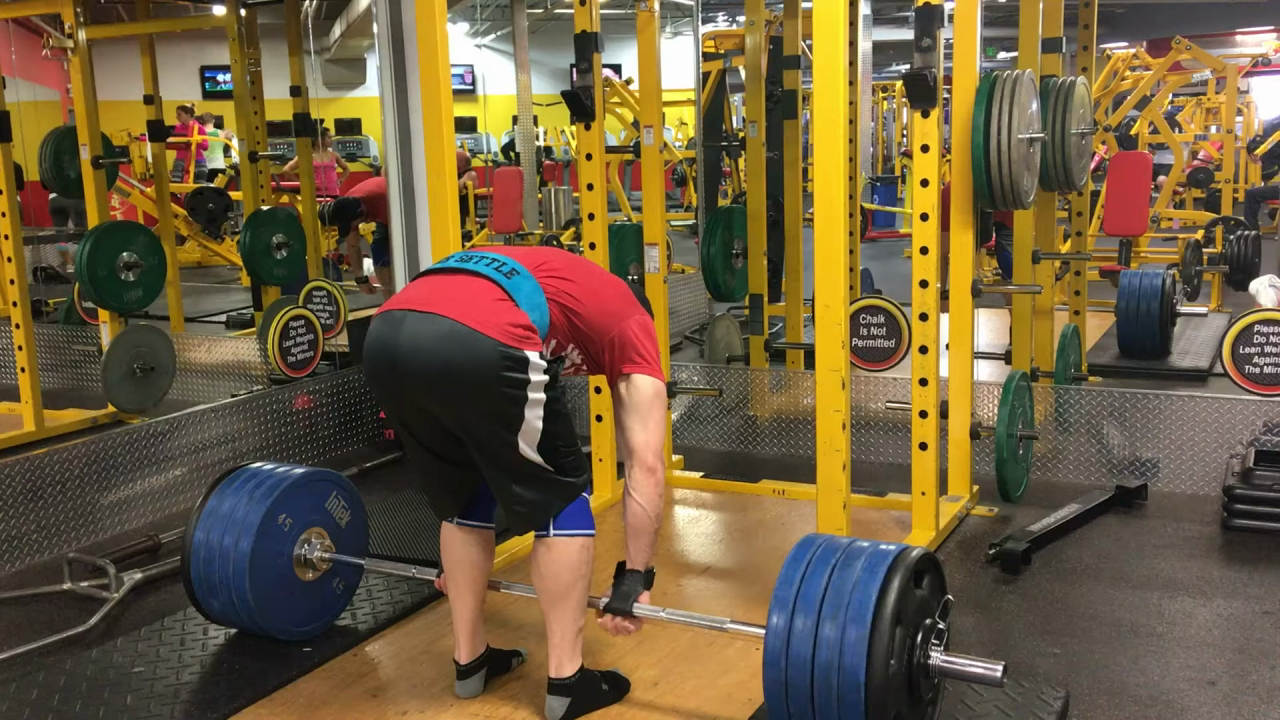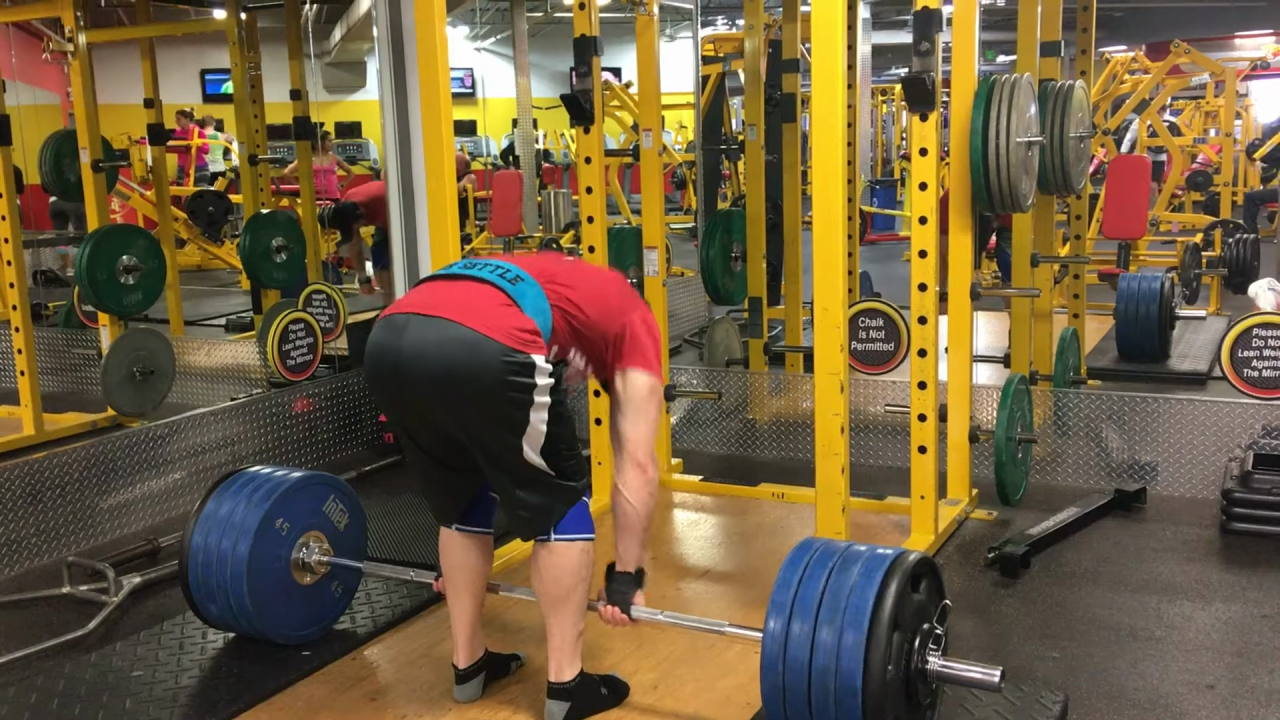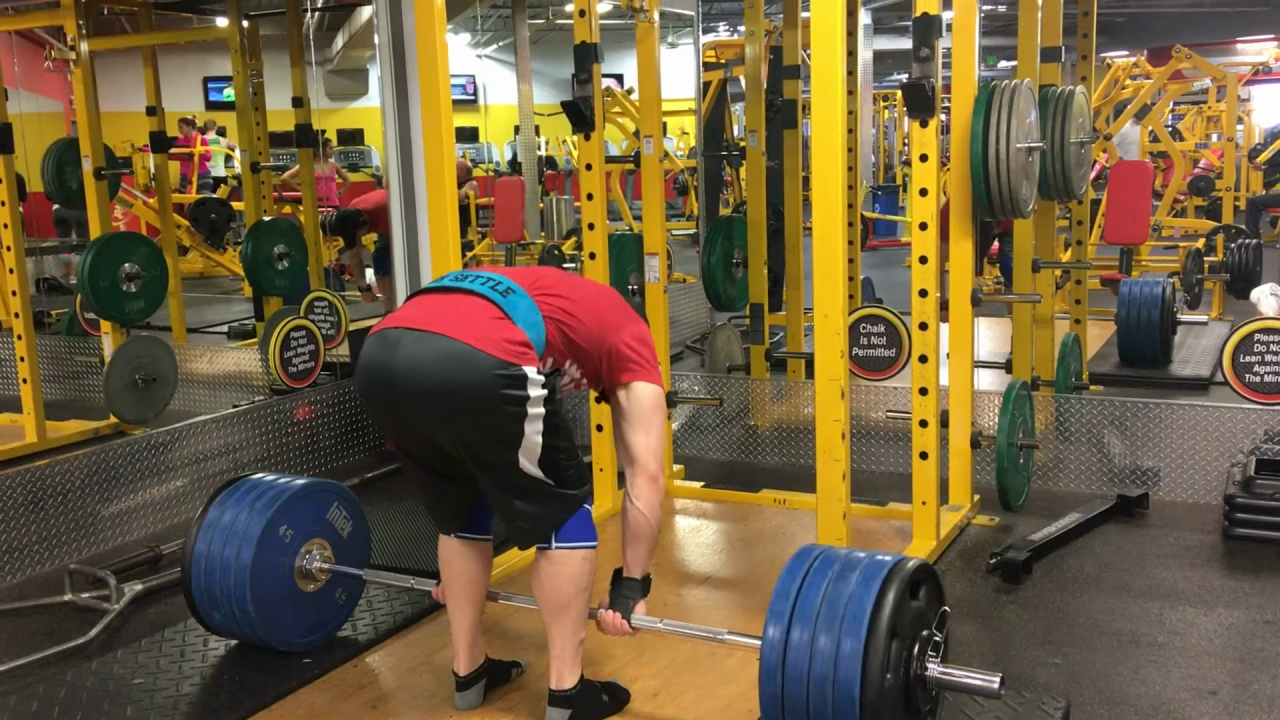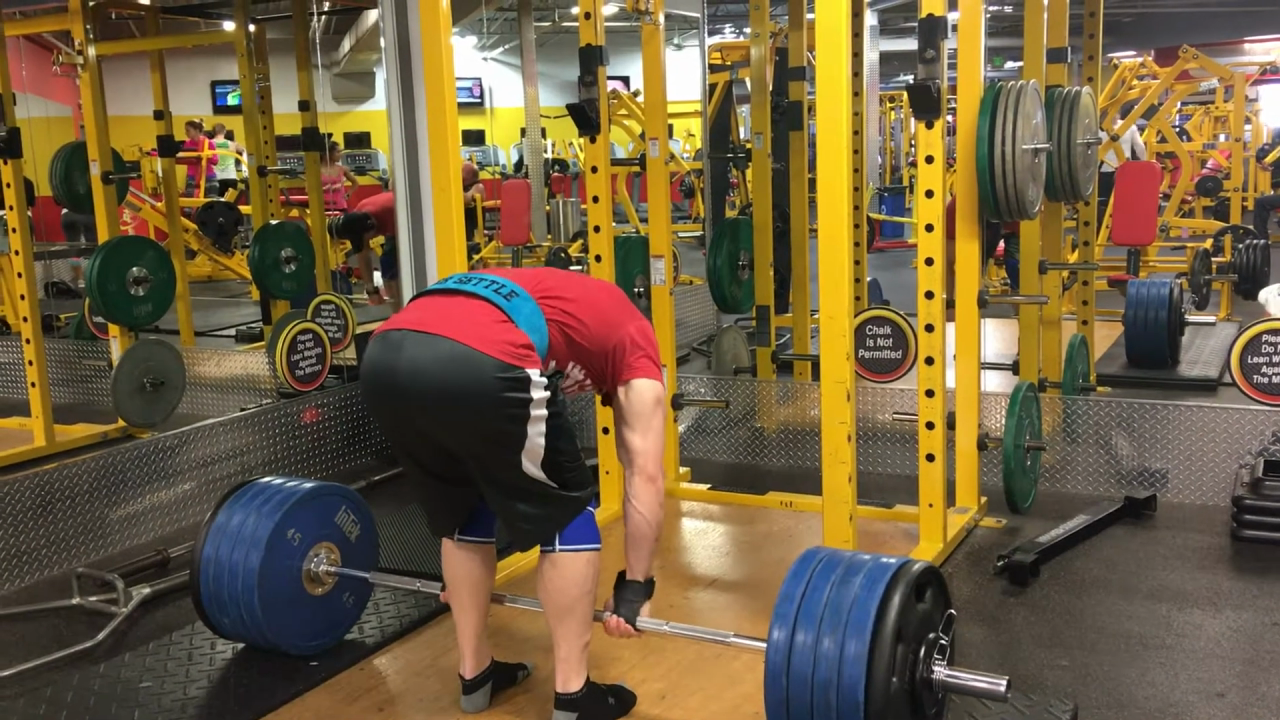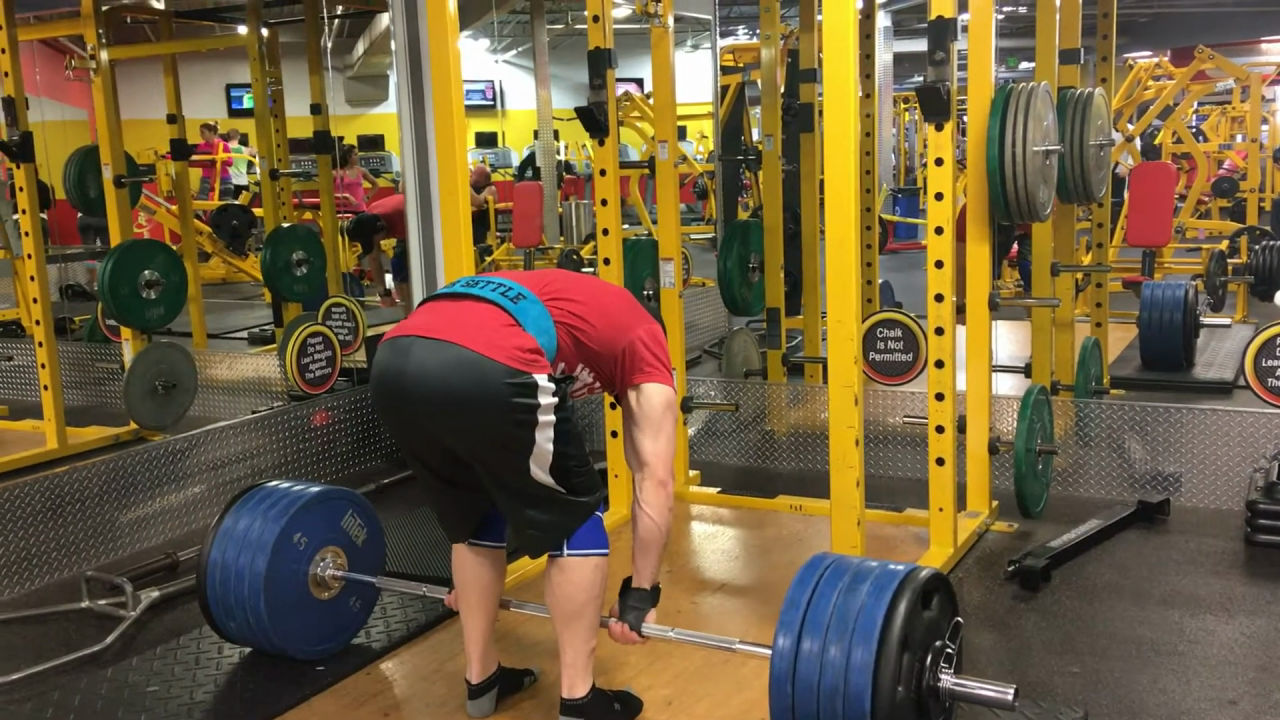
dt=0.5s
person 1, frame 1
right shoulder: (631, 323)
left elbow: (492, 453)
right elbow: (645, 465)
right wrist: (635, 578)
left hip: (386, 335)
right hip: (478, 344)
left knee: (464, 499)
right knee: (561, 501)
left ankle: (470, 660)
right ankle: (567, 681)
person 1, frame 2
right shoulder: (633, 322)
right elbow: (637, 463)
right wrist: (627, 575)
left hip: (389, 340)
right hip: (482, 348)
left knee: (461, 504)
right knee: (560, 506)
left ankle: (468, 664)
person 1, frame 3
right shoulder: (629, 337)
right elbow: (646, 474)
left wrist: (458, 575)
right wrist: (631, 585)
left hip: (381, 354)
right hip: (474, 363)
left knee: (462, 509)
right knee: (562, 512)
left ankle: (469, 671)
person 1, frame 4
right shoulder: (632, 335)
left elbow: (496, 464)
right elbow: (644, 474)
right wrist: (635, 587)
left hip: (384, 356)
right hip: (477, 366)
left knee: (463, 513)
right knee: (566, 514)
left ankle: (475, 674)
person 1, frame 5
right shoulder: (644, 340)
left elbow: (504, 472)
right elbow: (654, 480)
right wrist: (640, 595)
left hip: (393, 361)
right hip: (486, 371)
left knee: (475, 514)
right knee: (574, 520)
left ankle: (482, 680)
